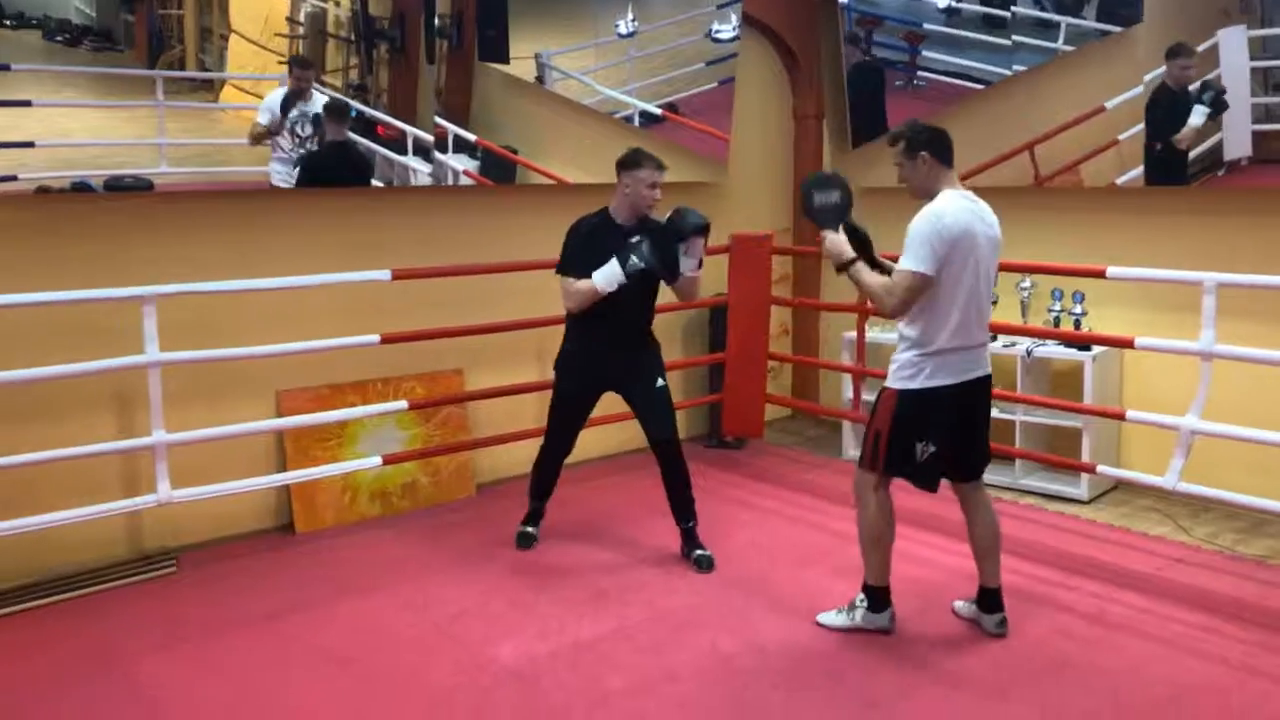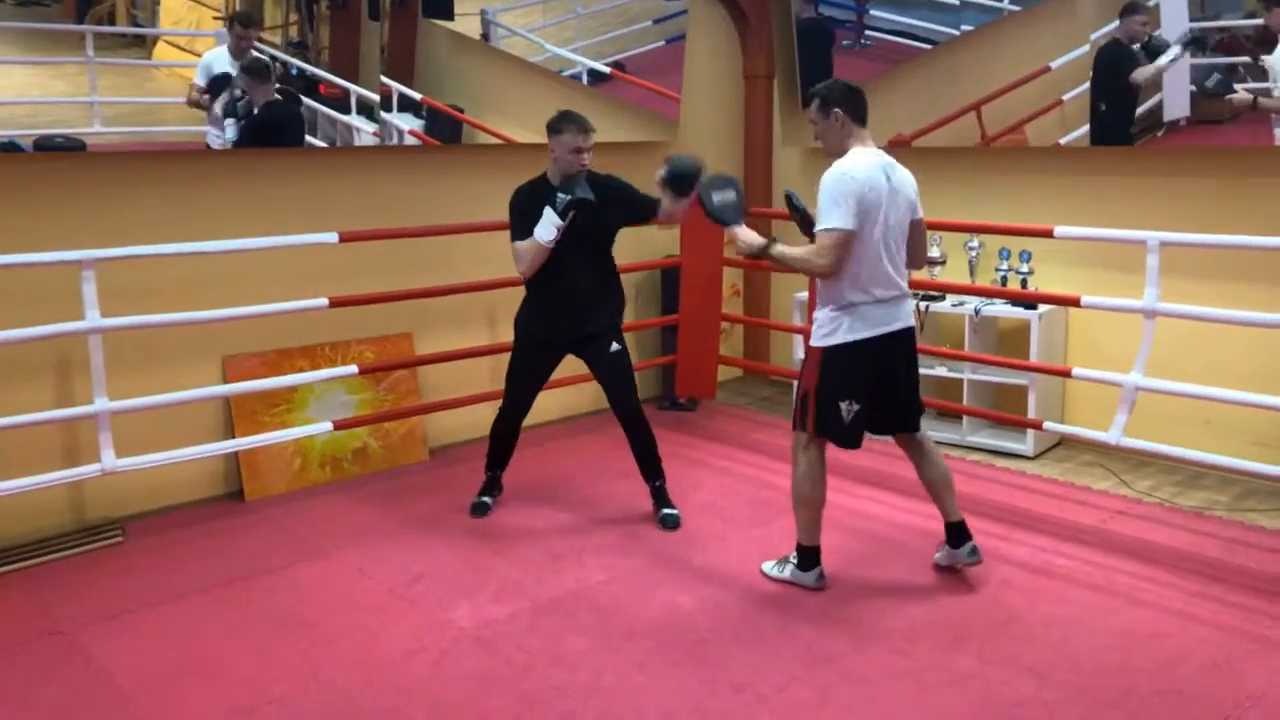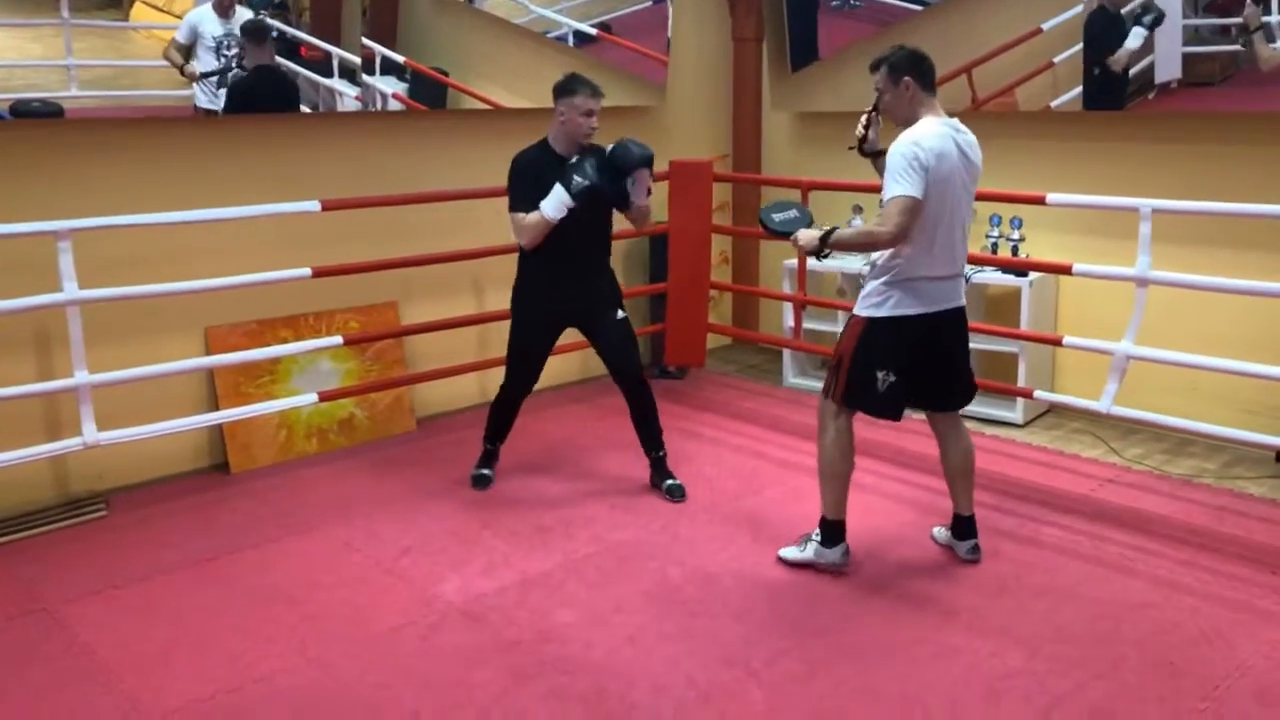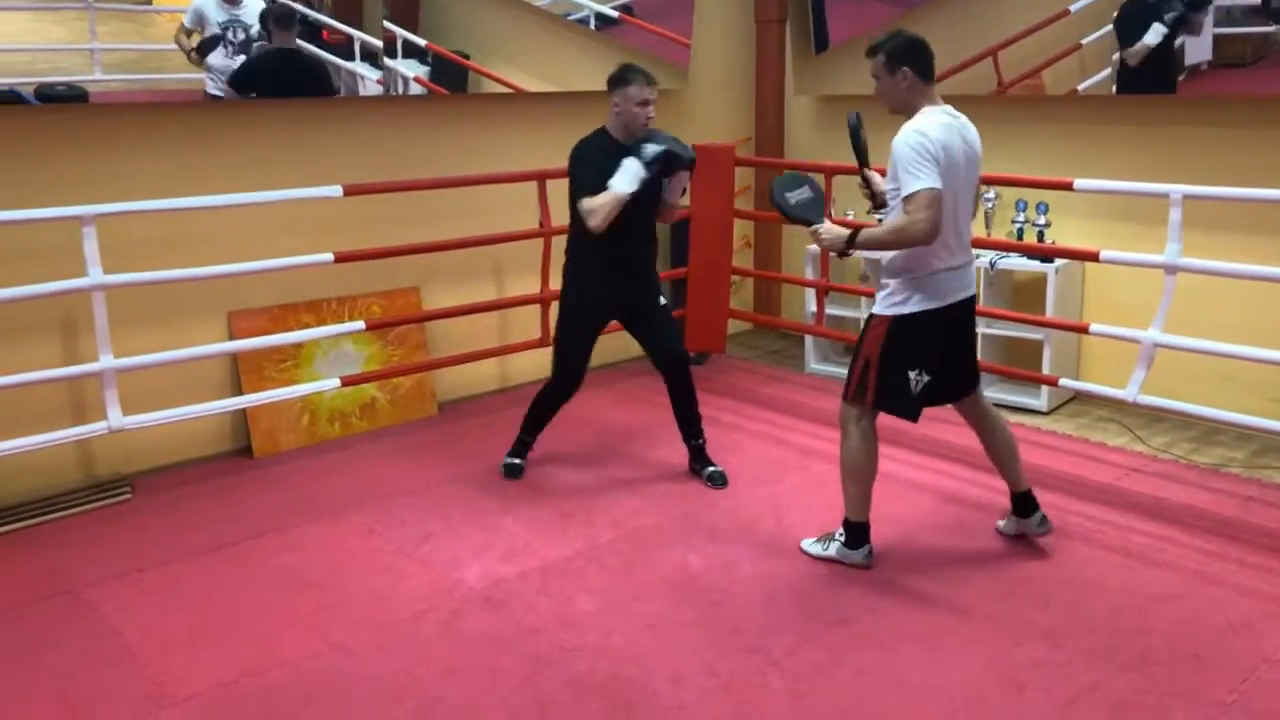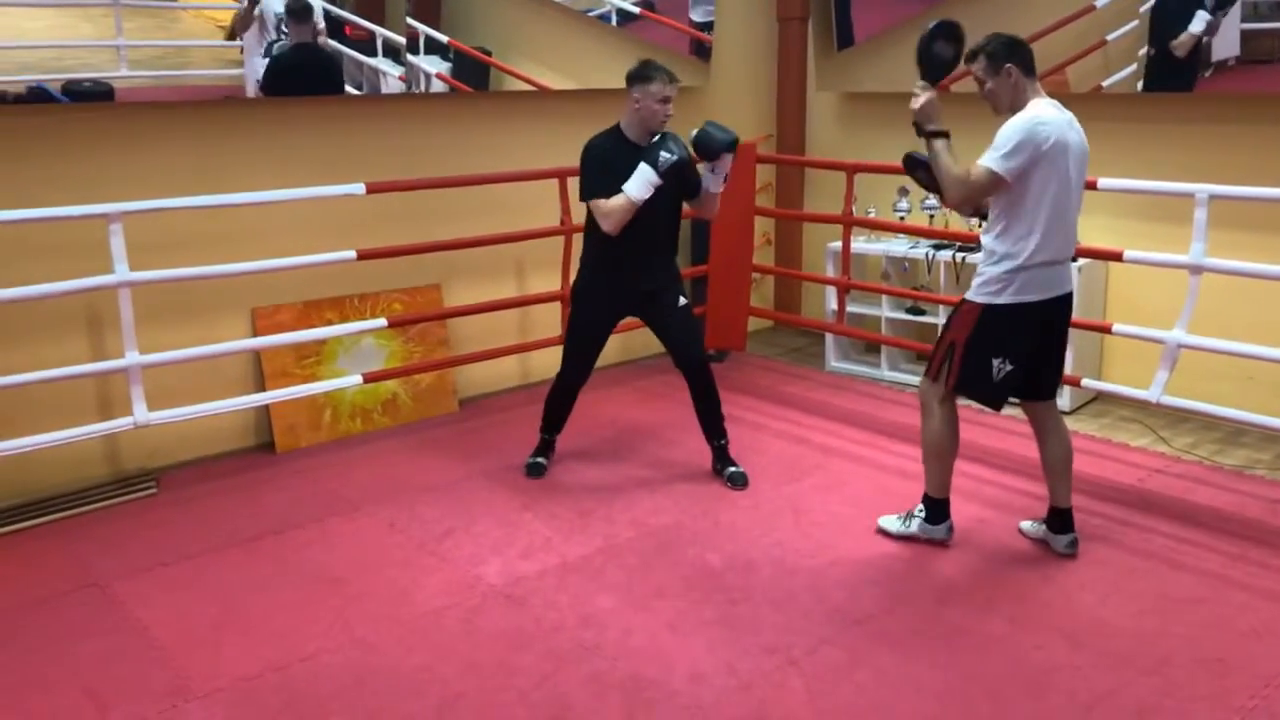
dt=0.7s
person 1, frame 1
left shoulder: (935, 218)
right shoulder: (984, 215)
left elbow: (894, 303)
left wrist: (847, 260)
right wrist: (894, 275)
left hip: (922, 378)
right hip: (972, 373)
left knee: (871, 479)
right knee: (970, 486)
left ankle: (875, 604)
right ankle: (990, 604)
person 1, frame 2
left shoulder: (843, 176)
right shoulder: (900, 175)
left elbow: (824, 264)
right elbow: (916, 255)
left wrist: (761, 245)
left hip: (846, 334)
right hip: (896, 326)
left knee: (809, 441)
right knee: (910, 435)
left ankle: (806, 562)
right ankle: (959, 538)
person 1, frame 3
left shoulder: (912, 145)
right shoulder: (967, 142)
left elbow: (892, 231)
left wrist: (823, 239)
right wrist: (875, 154)
left hip: (892, 307)
right hip: (946, 304)
left knee: (834, 410)
right knee: (946, 416)
left ankle: (830, 539)
right ankle: (964, 532)
person 1, frame 4
left shoulder: (914, 137)
right shoulder: (964, 129)
left elbow: (923, 227)
left wrist: (848, 237)
right wrist: (890, 194)
left hip: (911, 302)
right hip: (956, 293)
left knee: (856, 412)
right knee: (970, 399)
left ankle: (855, 538)
right ankle: (1026, 509)
person 1, frame 5
left shoulder: (1028, 127)
right shoulder: (1068, 125)
left elbow: (960, 193)
left wrist: (932, 128)
right wrist: (986, 202)
left hip: (1005, 294)
right hip: (1053, 290)
left knee: (936, 391)
right knee: (1041, 404)
left ankle: (934, 514)
right ankle: (1060, 524)
person 2, frame 1
left shoulder: (661, 235)
right shoulder: (586, 231)
left elbow: (688, 295)
right elbow: (571, 300)
left wrist: (692, 252)
right wrist: (618, 269)
left hip: (639, 358)
right hip: (584, 359)
left knee: (667, 444)
right knee: (558, 441)
left ankle: (689, 534)
right ankle: (535, 511)
person 2, frame 2
left shoulder: (605, 189)
right shoulder: (527, 197)
left elbow: (665, 214)
right elbow: (525, 266)
left wrist: (683, 191)
right wrist: (556, 215)
left hip: (599, 321)
right hip: (542, 324)
left knee: (628, 407)
right knee: (513, 408)
left ankle: (659, 492)
right ankle: (491, 482)
person 2, frame 3
left shoulder: (604, 161)
right shoulder: (528, 163)
left elbow: (641, 219)
right elbow: (525, 236)
left wrist: (639, 182)
right wrist: (564, 193)
left hip: (597, 291)
right hip: (540, 295)
left knee: (631, 375)
right knee: (517, 382)
left ankle: (659, 466)
right ankle: (489, 453)
person 2, frame 4
left shoulder: (645, 150)
right shoulder: (591, 151)
left elbow: (665, 215)
right elbow: (595, 219)
left wrist: (675, 183)
right wrist: (632, 170)
left hip: (640, 282)
right hip: (590, 287)
left knee: (676, 362)
right knee: (568, 378)
left ankle: (697, 453)
right ankle: (522, 443)
person 2, frame 5
left shoulder: (669, 150)
right shoulder: (601, 150)
left elbow: (706, 210)
right elbow: (609, 221)
left wrist: (717, 168)
right wrist: (650, 171)
left hip: (660, 280)
right hip: (603, 283)
left knee: (696, 363)
right knee: (574, 371)
left ankle: (720, 452)
right ankle: (545, 442)
